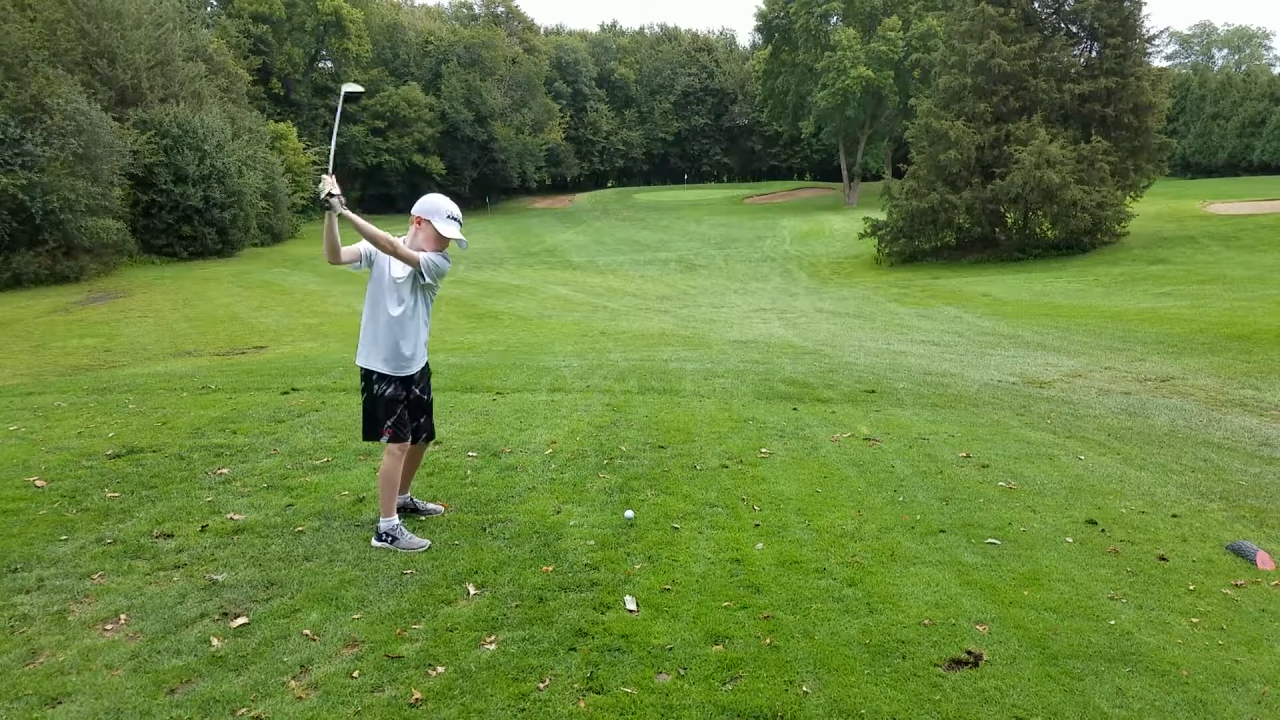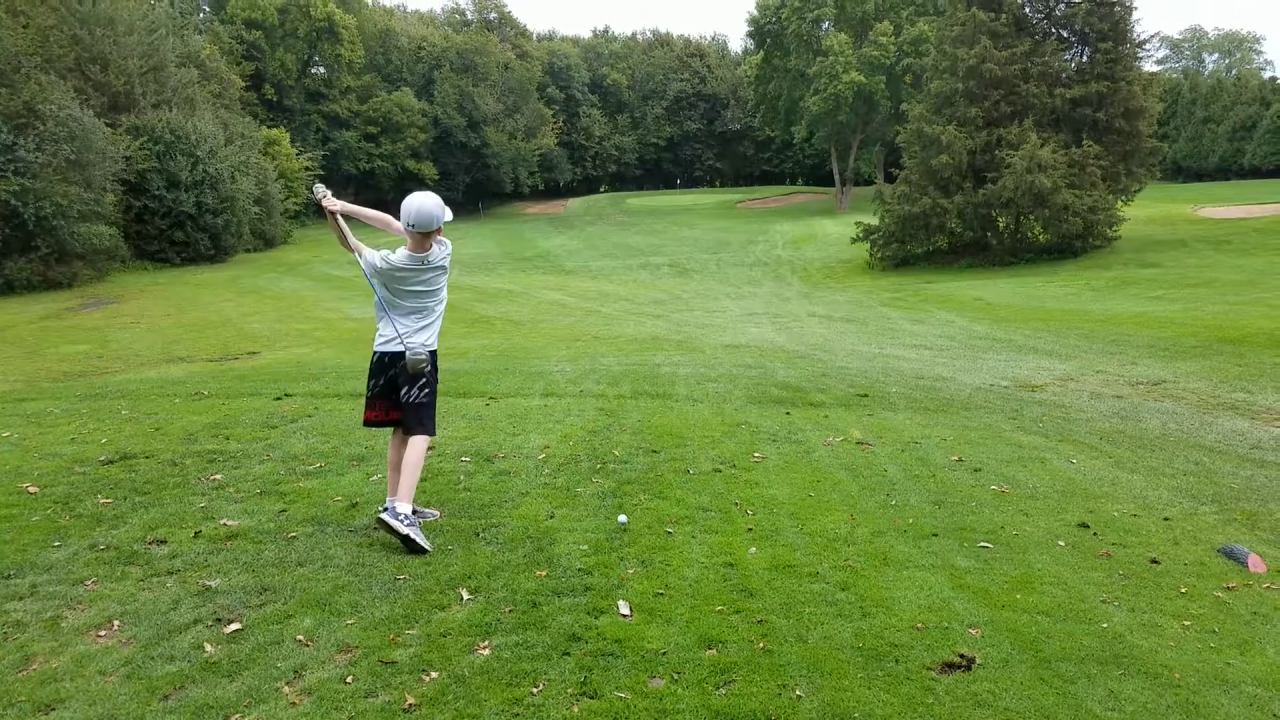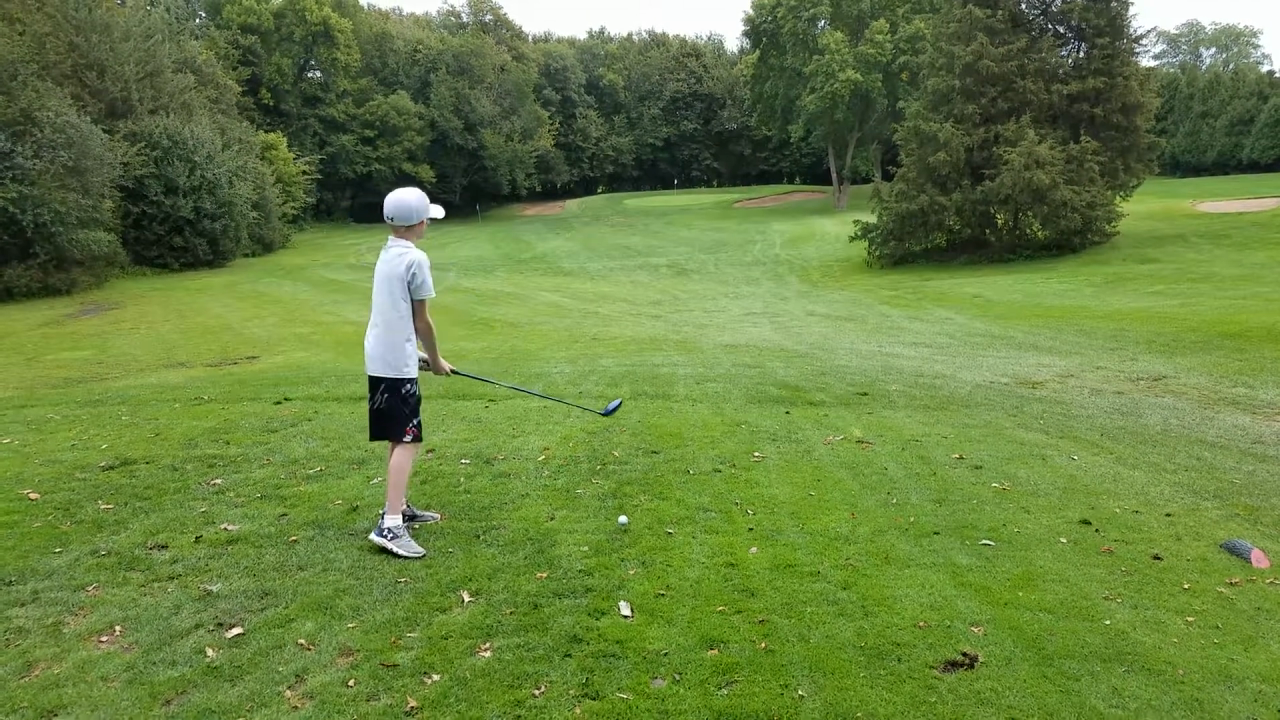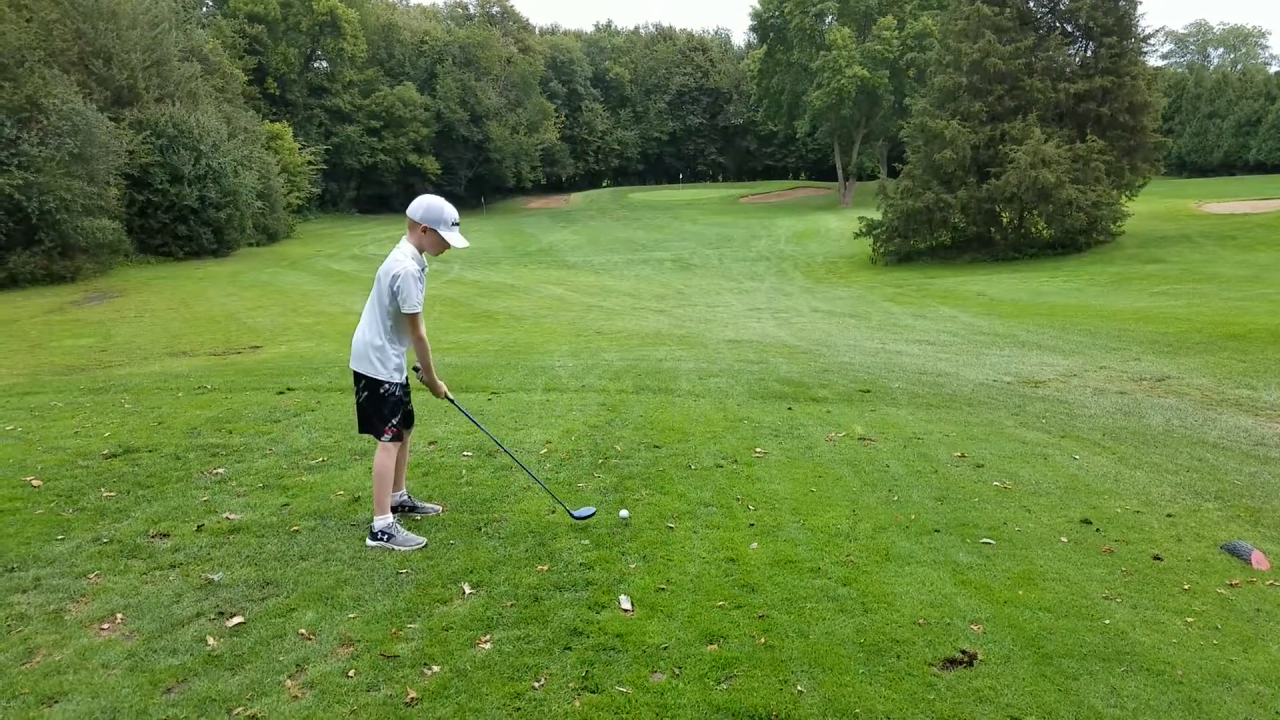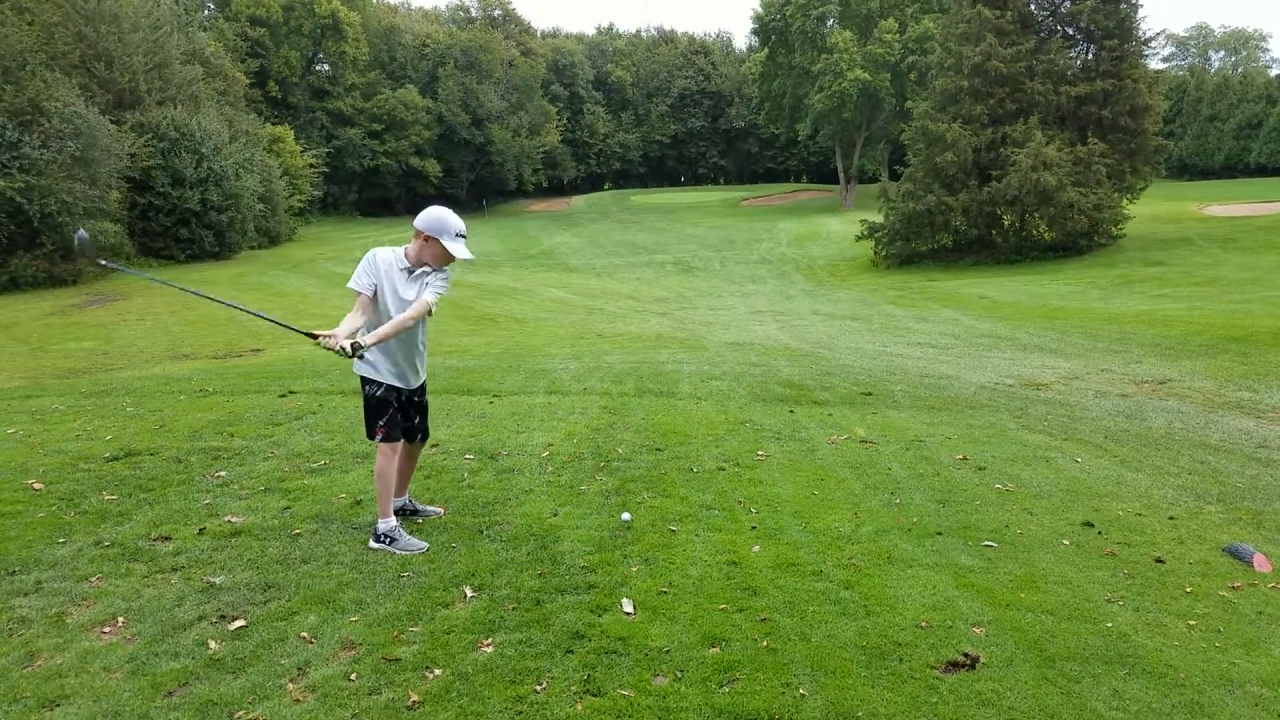
dt=1s
person 1, frame 1
left shoulder: (439, 264)
right shoulder: (375, 249)
left elbow: (392, 247)
right elbow: (335, 257)
left wrist: (345, 212)
right wrist: (332, 214)
left hip: (415, 366)
right hip: (381, 366)
left knee: (420, 438)
right knee: (398, 442)
left ankle: (401, 497)
right ankle: (387, 528)
person 1, frame 2
left shoulder: (386, 265)
right shoulder: (443, 251)
left elbow: (351, 245)
right elbow: (391, 224)
left wrist: (336, 213)
right wrist: (344, 207)
left hip: (385, 352)
right hip: (420, 354)
left knee: (400, 429)
right knee: (420, 432)
left ankle: (395, 503)
right ankle: (400, 510)
person 1, frame 3
left shoulder: (388, 255)
right shoulder: (416, 259)
right elbow: (421, 321)
left wrist: (418, 354)
right wrist: (435, 359)
left hip: (383, 359)
right hip: (397, 364)
left knee: (400, 437)
right knee: (407, 441)
left ankle: (398, 506)
right ankle: (390, 526)
person 1, frame 4
left shoulder: (411, 259)
right shoulder: (406, 269)
left elbow: (414, 324)
right elbow: (417, 331)
left wrist: (424, 369)
right wrist: (432, 378)
left hip: (388, 358)
right hip: (377, 362)
left knee: (403, 428)
right knee: (389, 439)
left ankle: (398, 497)
right ankle: (382, 526)
person 1, frame 5
left shoulder: (440, 278)
right shoulder: (377, 258)
left elbow: (412, 314)
right elbow: (360, 310)
left wrist: (367, 341)
right wrist: (342, 334)
left hip: (412, 370)
right hip: (377, 368)
left knee: (415, 439)
right knee: (390, 442)
left ankle: (400, 500)
right ankle: (385, 529)
